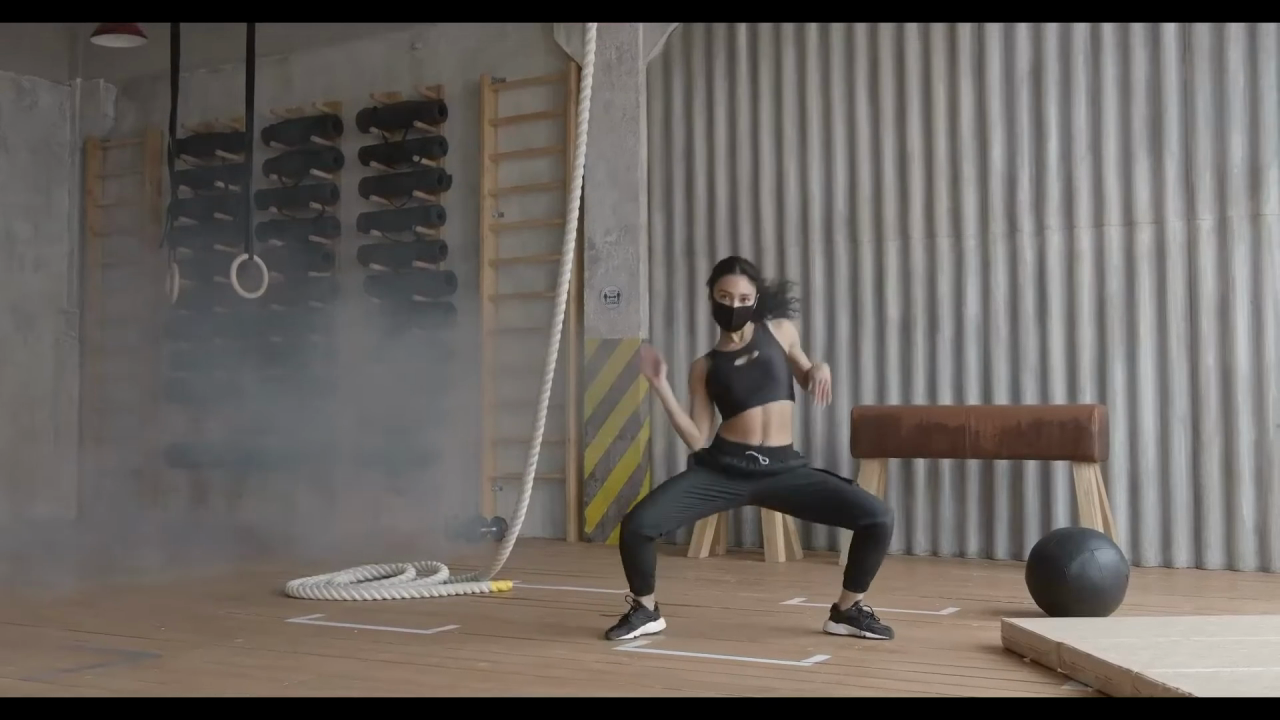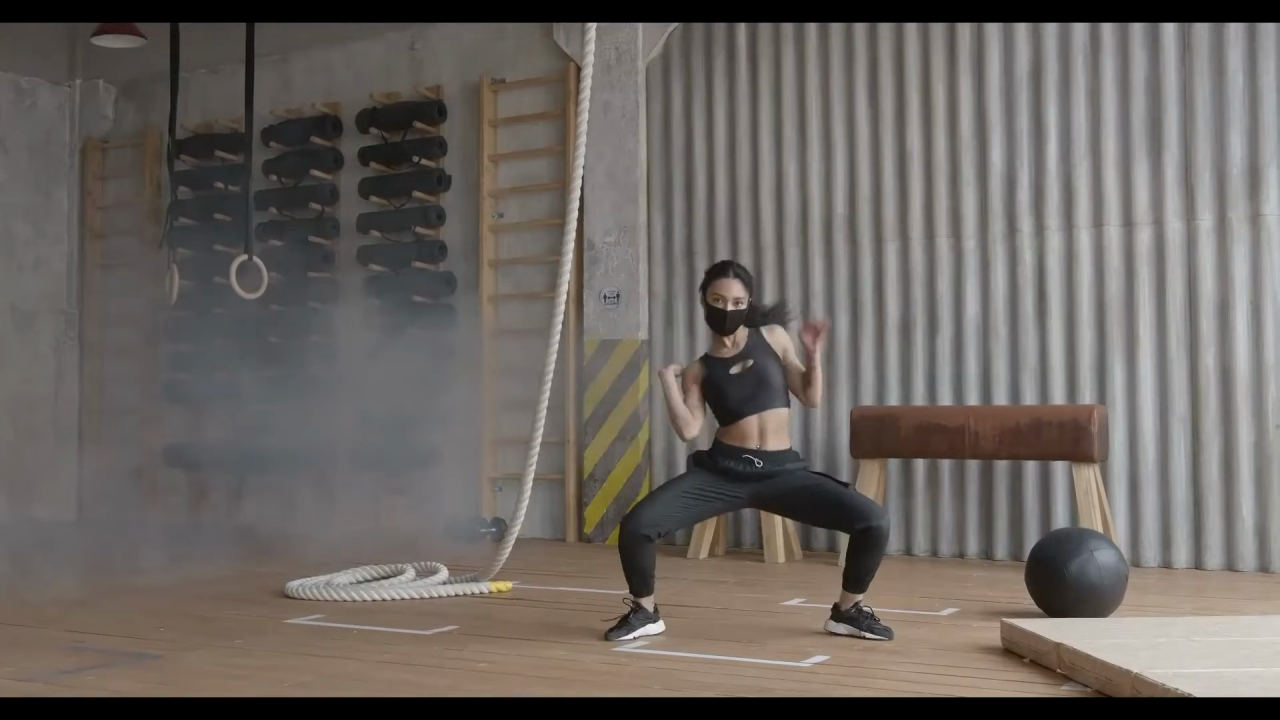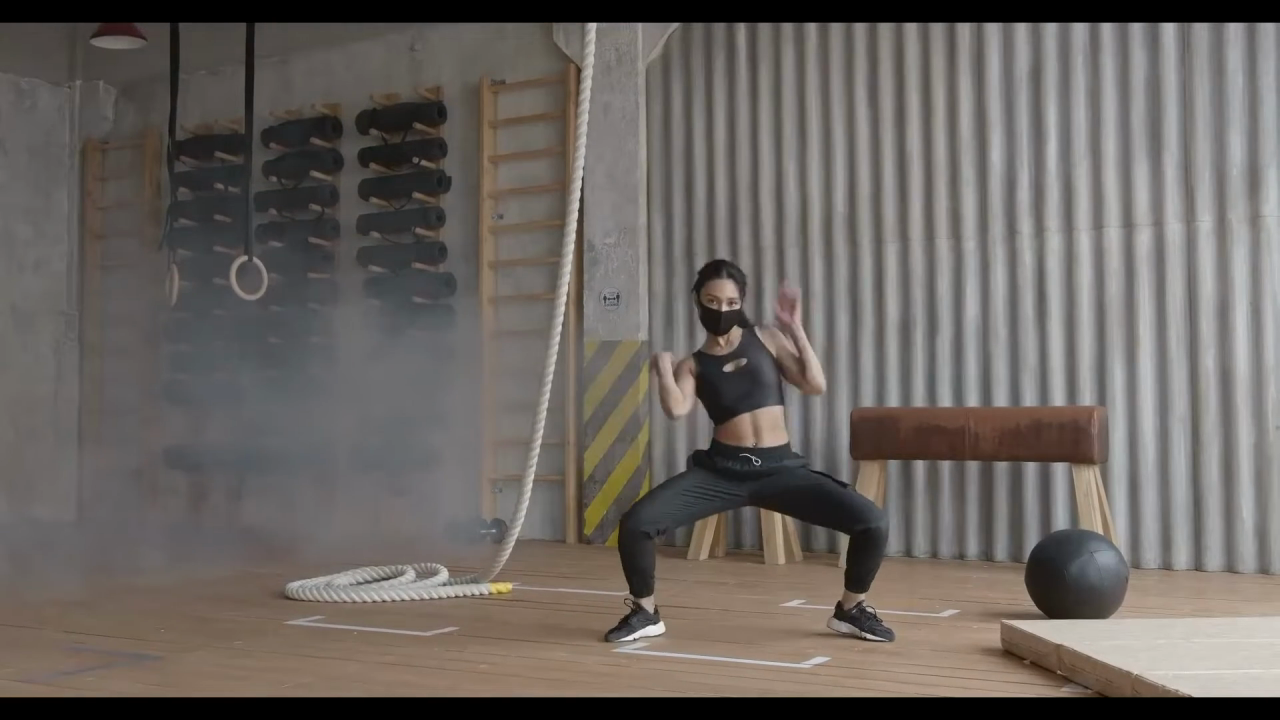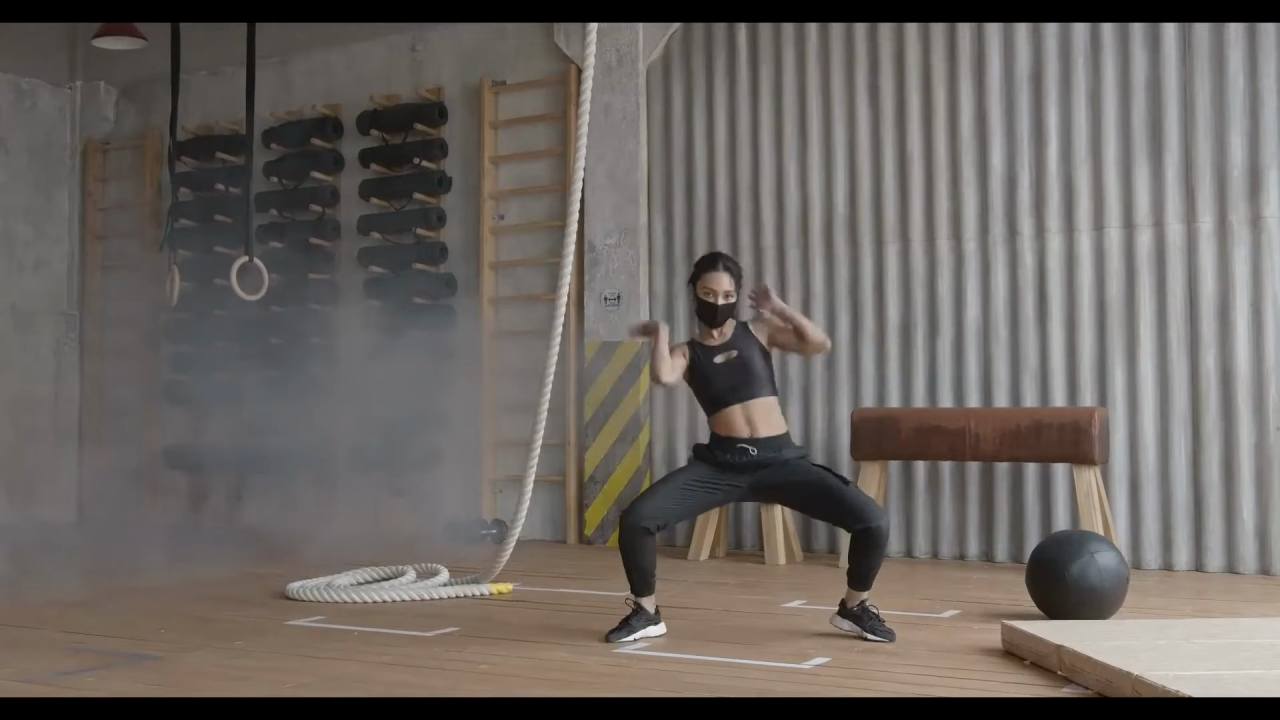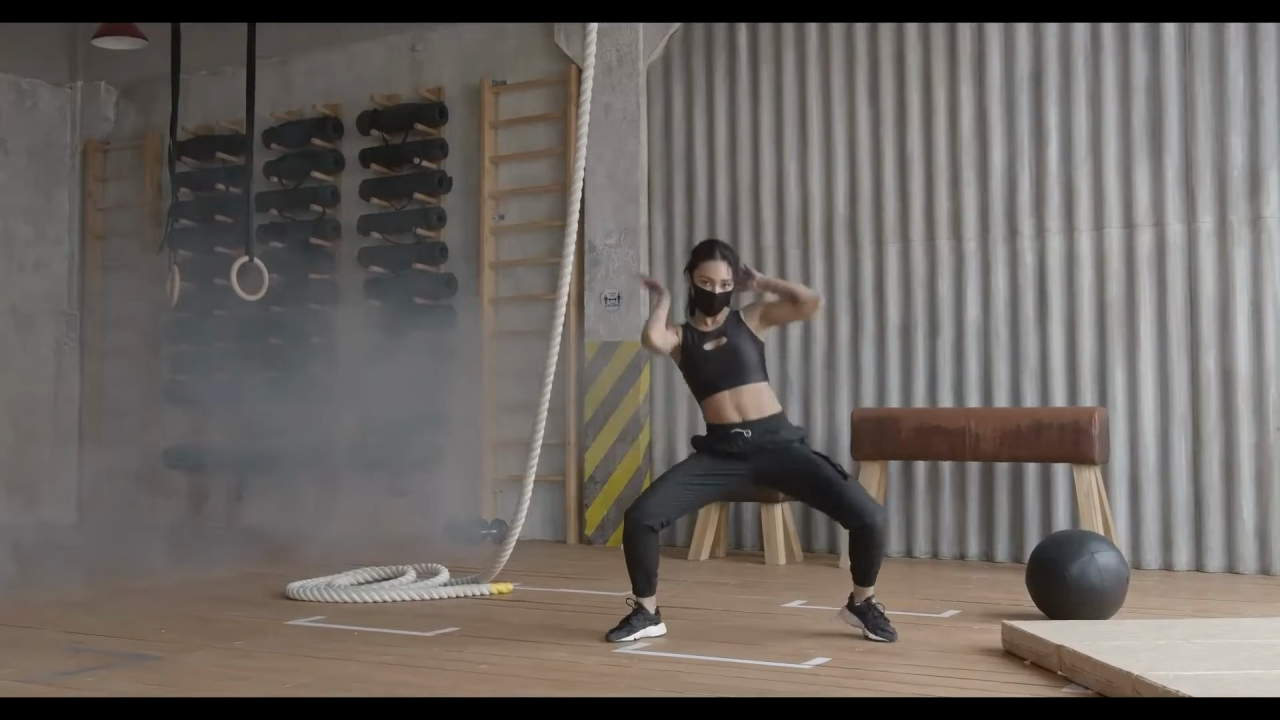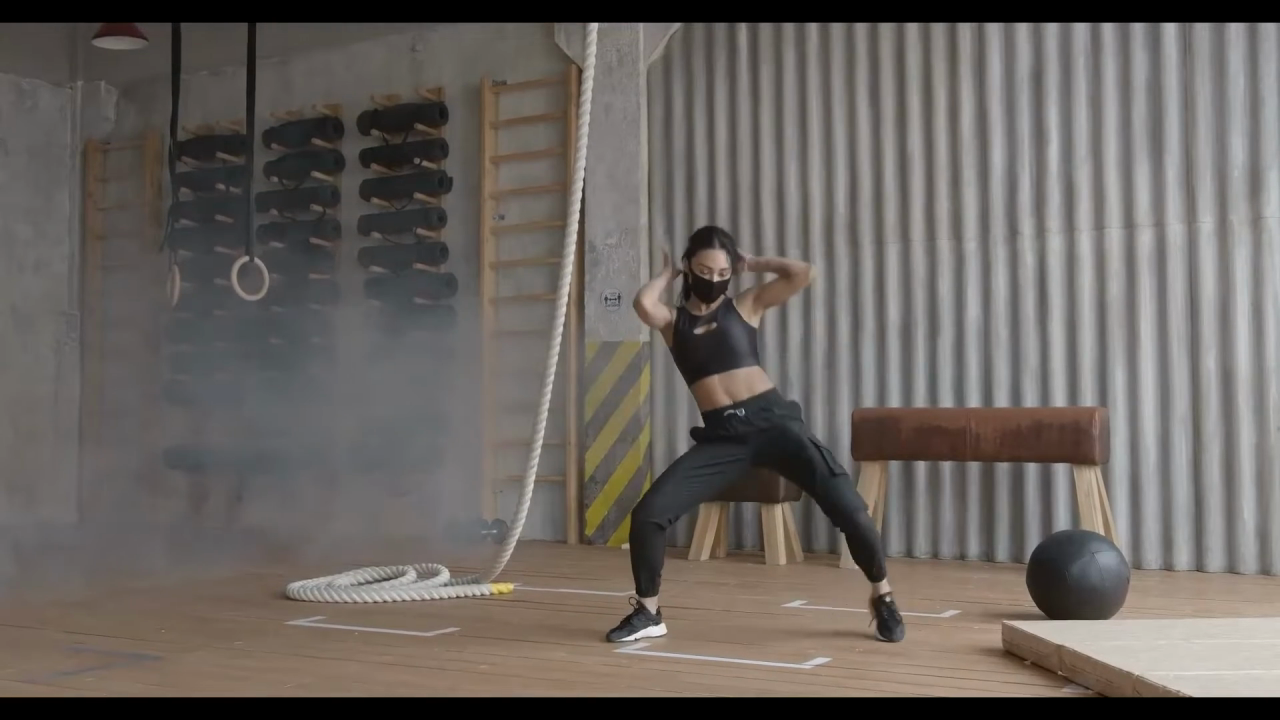
dt=0.1s
person 1, frame 1
left shoulder: (780, 331)
right shoulder: (704, 366)
left elbow: (807, 377)
right elbow: (698, 438)
left wrist: (819, 370)
right wrist: (661, 387)
left hip: (784, 469)
right hip: (723, 470)
left knee: (878, 517)
right knee: (636, 526)
left ankle: (847, 610)
right ankle: (645, 609)
person 1, frame 2
left shoulder: (772, 336)
right shoulder: (698, 370)
left elbow: (811, 398)
right elbow: (688, 431)
left wrist: (813, 353)
right wrist: (668, 379)
left hip: (781, 471)
right hip: (723, 471)
left knee: (874, 521)
right knee: (635, 526)
left ankle: (848, 609)
right ankle: (645, 610)
person 1, frame 3
left shoulder: (766, 338)
right shoulder: (692, 366)
left elbow: (815, 385)
right elbow: (675, 410)
left wrist: (794, 327)
right wrist: (663, 366)
left hip: (780, 468)
right hip: (721, 470)
left knee: (872, 522)
right knee: (634, 524)
left ankle: (851, 608)
right ankle: (645, 611)
person 1, frame 4
left shoulder: (758, 331)
right shoulder: (686, 353)
left elbow: (819, 344)
right elbow: (663, 377)
left wrist: (773, 306)
right wrist: (659, 335)
left hip: (779, 457)
right hip: (722, 463)
left knee: (871, 519)
right knee: (635, 519)
left ankle: (854, 606)
right ankle: (645, 611)
person 1, frame 5
left shoulder: (752, 318)
right shoulder: (680, 336)
left elbow: (810, 301)
right elbow: (653, 340)
left wrist: (759, 282)
right wrist: (663, 301)
left hip: (777, 442)
right hip: (722, 452)
left knee: (867, 515)
right knee: (640, 516)
left ankle: (862, 601)
right ankle: (646, 611)
person 1, frame 6
left shoulder: (746, 306)
right shoulder: (671, 319)
left elbow: (802, 273)
right elbow: (643, 302)
left wrist: (751, 263)
right wrist: (666, 276)
left hip: (776, 422)
right hip: (722, 436)
left knee: (848, 509)
right knee: (648, 515)
left ankle: (882, 596)
right ankle: (647, 612)
